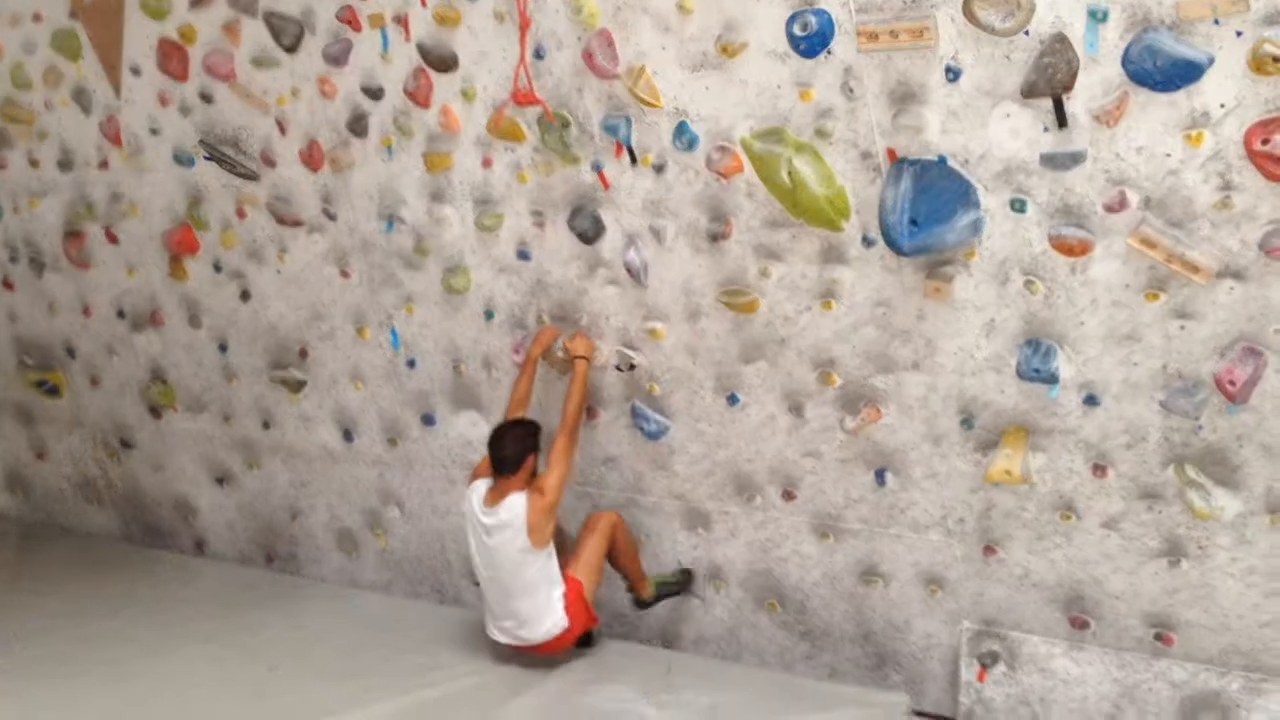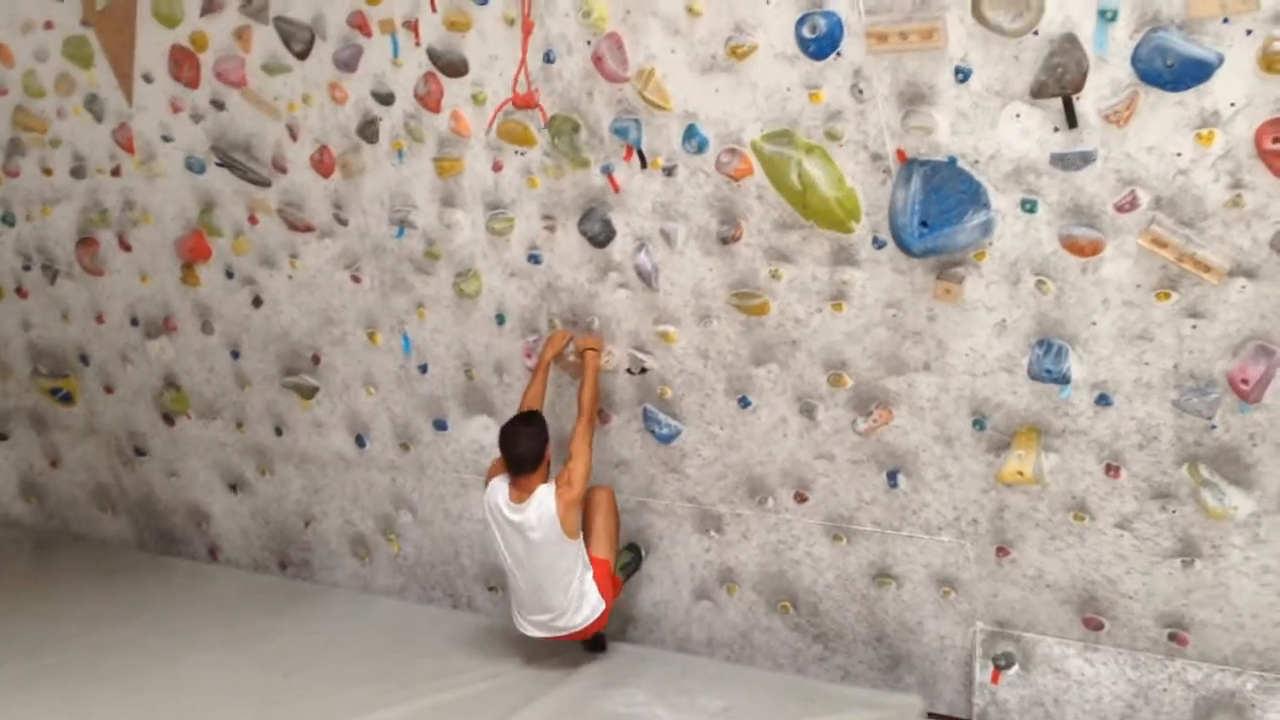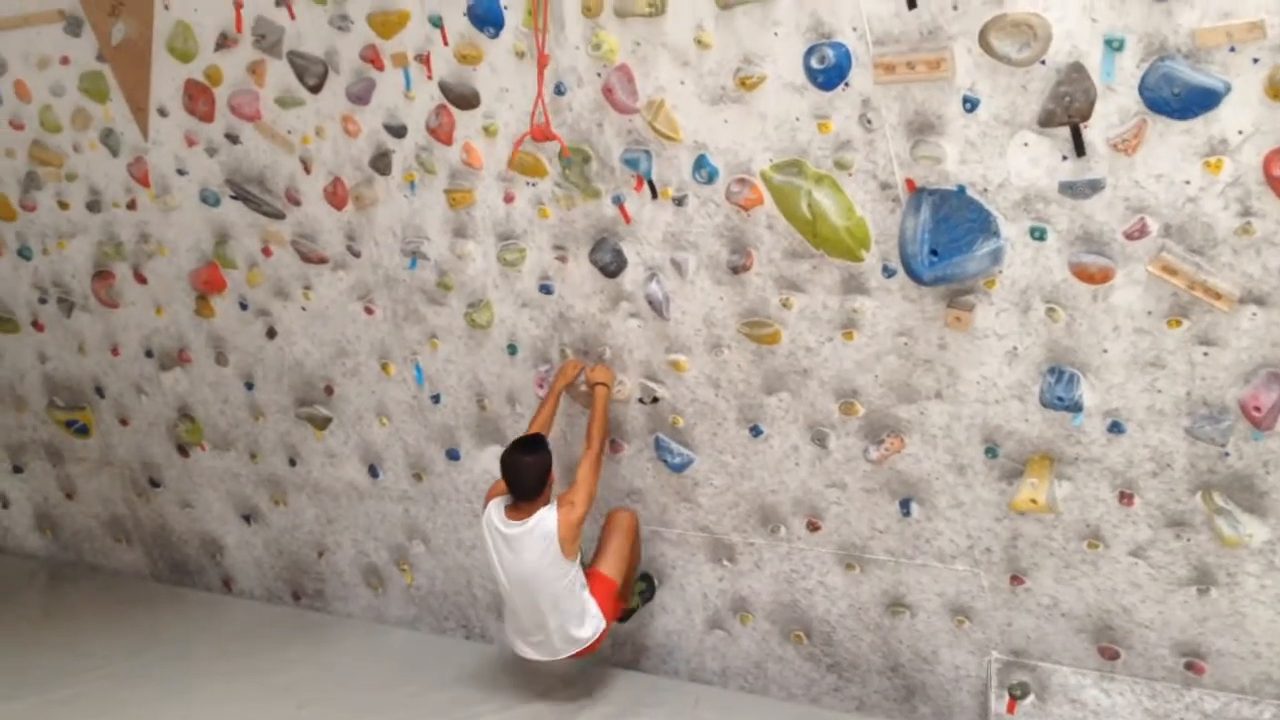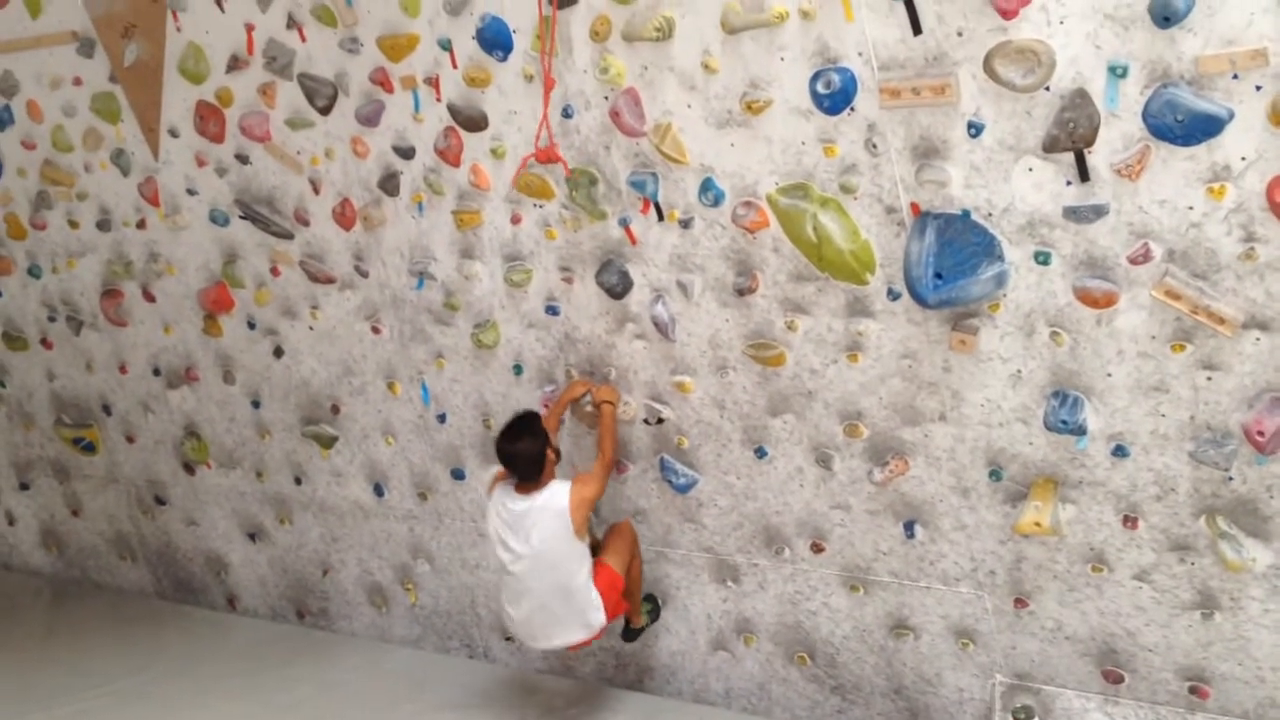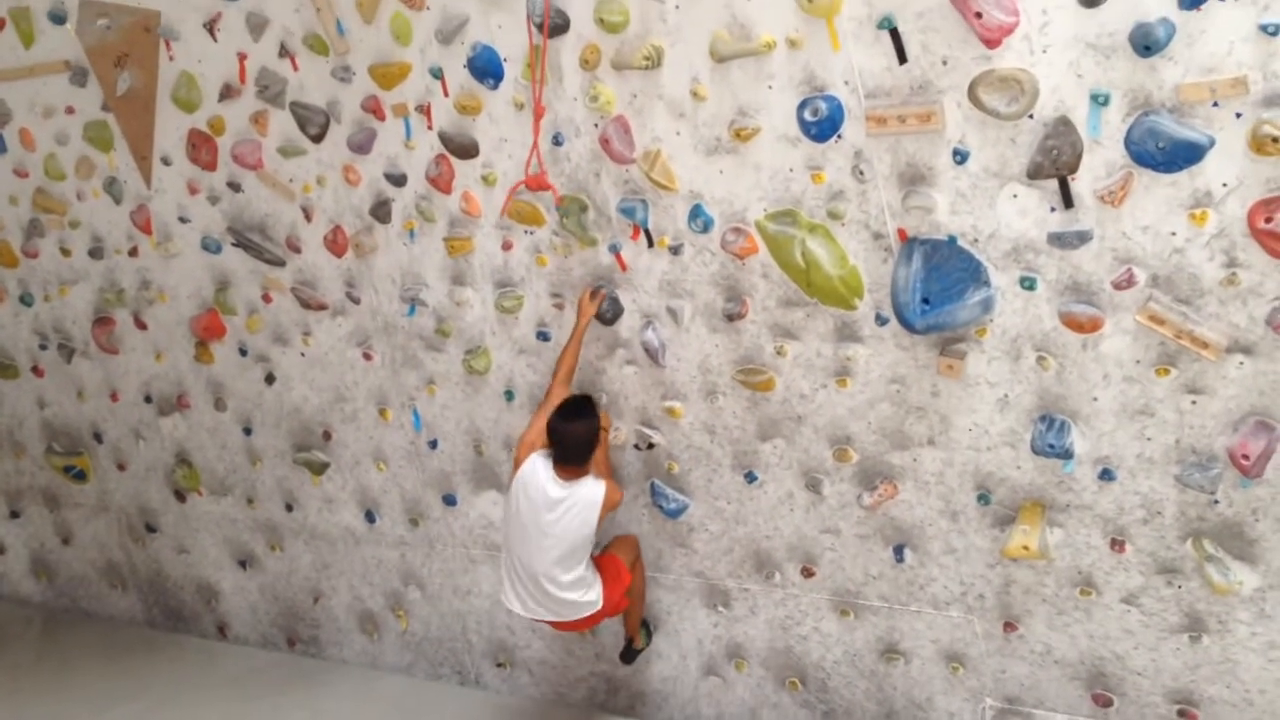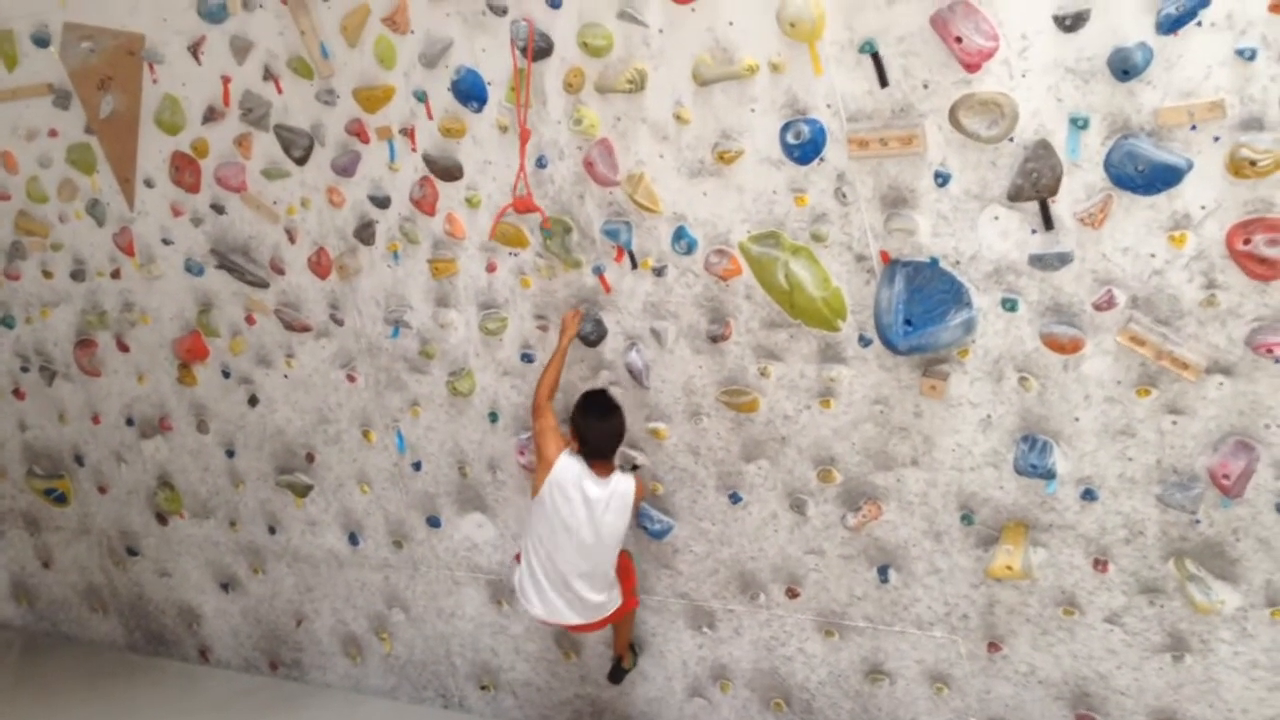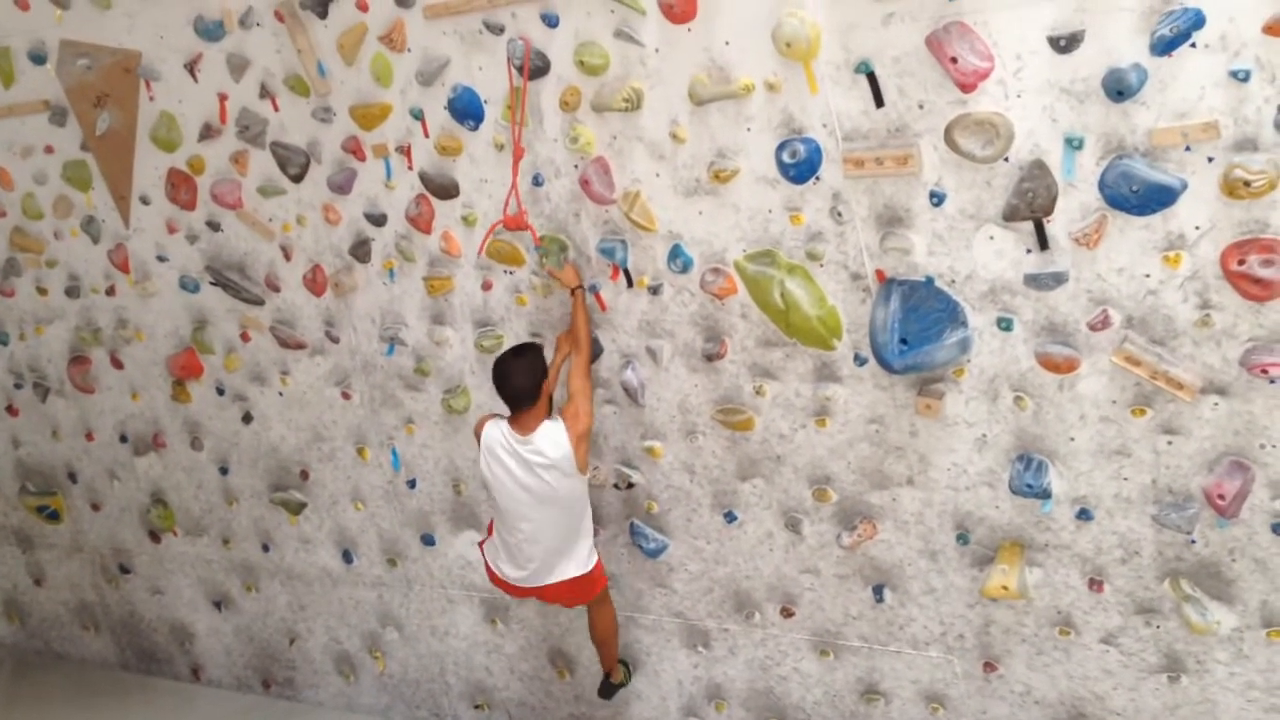
dt=0.7s
person 1, frame 1
left shoulder: (477, 488)
right shoulder: (537, 505)
left elbow: (511, 419)
right elbow: (568, 427)
left wrist: (533, 355)
right wrist: (580, 360)
left hip: (503, 633)
right hip: (552, 633)
right knee: (606, 520)
right ankle: (644, 590)
person 1, frame 2
left shoulder: (493, 486)
right shoulder: (564, 496)
left elbow: (524, 417)
right elbow: (586, 419)
left wrist: (547, 357)
right wrist: (590, 355)
left hip: (531, 626)
right hip: (584, 619)
right knee: (600, 494)
right ankle: (614, 573)
person 1, frame 3
left shoulder: (491, 506)
right shoulder: (565, 517)
left elbow: (530, 438)
right elbow: (593, 449)
left wrist: (558, 385)
right wrist: (601, 388)
left hip: (523, 643)
right hip: (579, 639)
right knee: (624, 518)
right ankle: (628, 602)
person 1, frame 4
left shoulder: (497, 489)
right shoulder: (576, 496)
left elbow: (527, 446)
right elbow: (606, 459)
left wrist: (565, 399)
right wrist: (606, 405)
left hip: (523, 628)
right hip: (578, 628)
right knee: (624, 532)
right ankle: (636, 620)
person 1, frame 5
left shoulder: (527, 460)
right shoulder: (607, 495)
left elbow: (559, 383)
left wrist: (582, 321)
right wrist: (600, 431)
left hip: (521, 599)
right hip: (578, 612)
right knee: (629, 546)
right ankle: (635, 639)
person 1, frame 6
left shoulder: (553, 463)
right shoulder: (632, 489)
left elbow: (541, 402)
left wrist: (565, 339)
left hip: (535, 598)
right hip: (595, 611)
right ankle: (622, 659)
person 1, frame 7
left shoulder: (486, 432)
right shoulder: (572, 432)
left elbow: (529, 410)
right elbow: (583, 356)
left wrist: (556, 356)
right wrist: (576, 289)
left hip: (506, 573)
right hip: (567, 575)
right knee: (599, 602)
right ankle: (613, 674)
